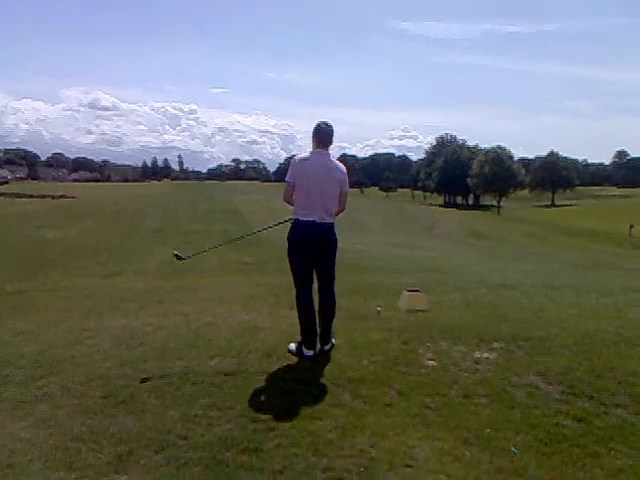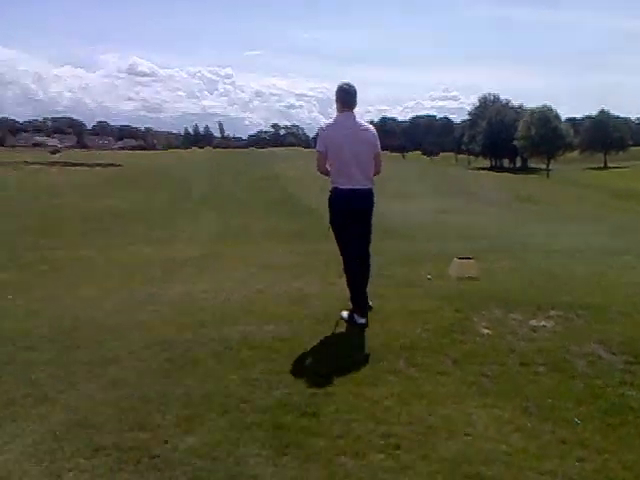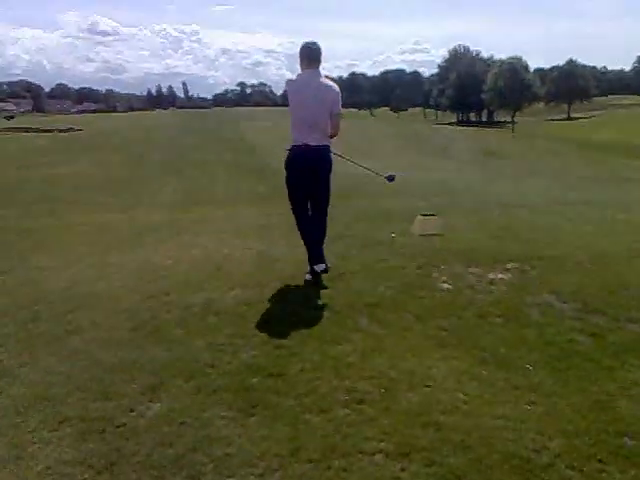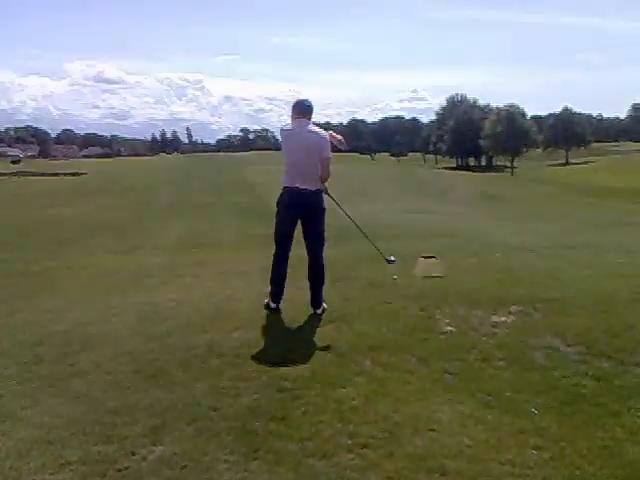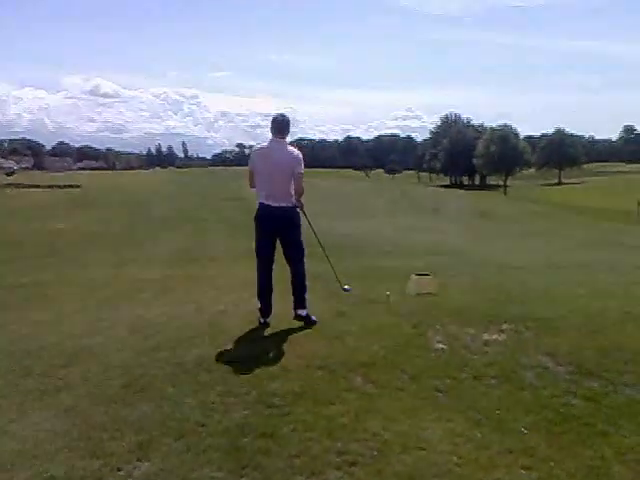
dt=0.4s
person 1, frame 1
left shoulder: (298, 162)
right shoulder: (340, 169)
left elbow: (287, 197)
right elbow: (341, 207)
left hip: (301, 230)
right hip: (327, 232)
left knee: (303, 288)
right knee: (327, 286)
left ankle: (308, 345)
right ankle: (326, 340)
person 1, frame 2
left shoulder: (327, 130)
right shoulder: (370, 130)
left elbow: (321, 168)
right elbow: (377, 168)
left hip: (341, 197)
right hip: (366, 196)
left knee: (350, 254)
right knee: (363, 250)
left ankle: (359, 311)
right ankle: (362, 300)
person 1, frame 3
left shoulder: (292, 85)
right shoulder: (332, 89)
right elbow: (335, 130)
left hip: (298, 154)
right hip: (322, 154)
left knee: (301, 210)
right knee: (320, 211)
left ankle: (317, 261)
right ankle: (316, 260)
person 1, frame 4
left shoulder: (285, 132)
right shoulder: (321, 136)
right elbow: (326, 173)
left hip: (289, 196)
right hip: (313, 198)
left knee: (281, 248)
right knee: (315, 252)
left ankle: (275, 299)
right ankle: (317, 303)
person 1, frame 5
left shoulder: (256, 153)
right shoulder: (294, 155)
left elbow: (252, 184)
right elbow: (299, 188)
right wrist: (297, 200)
left hip: (264, 213)
right hip: (287, 213)
left knee: (264, 265)
right knee: (296, 262)
left ankle: (264, 313)
right ankle: (300, 308)
